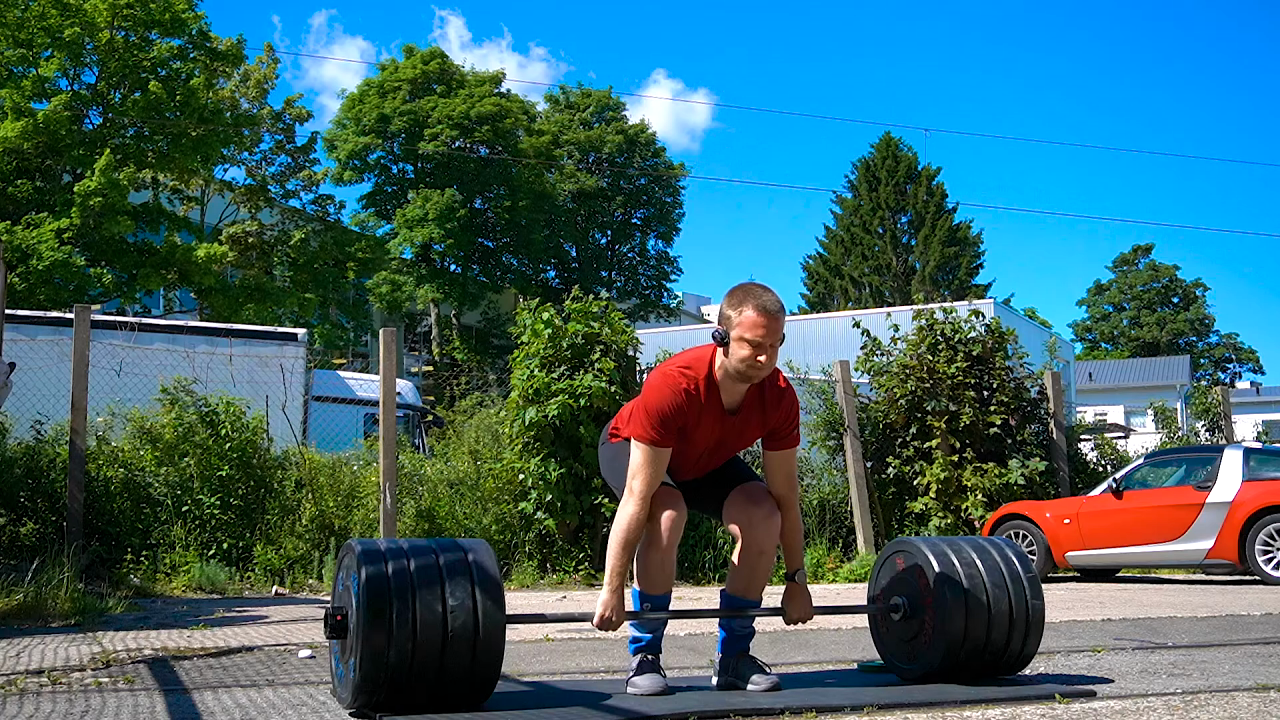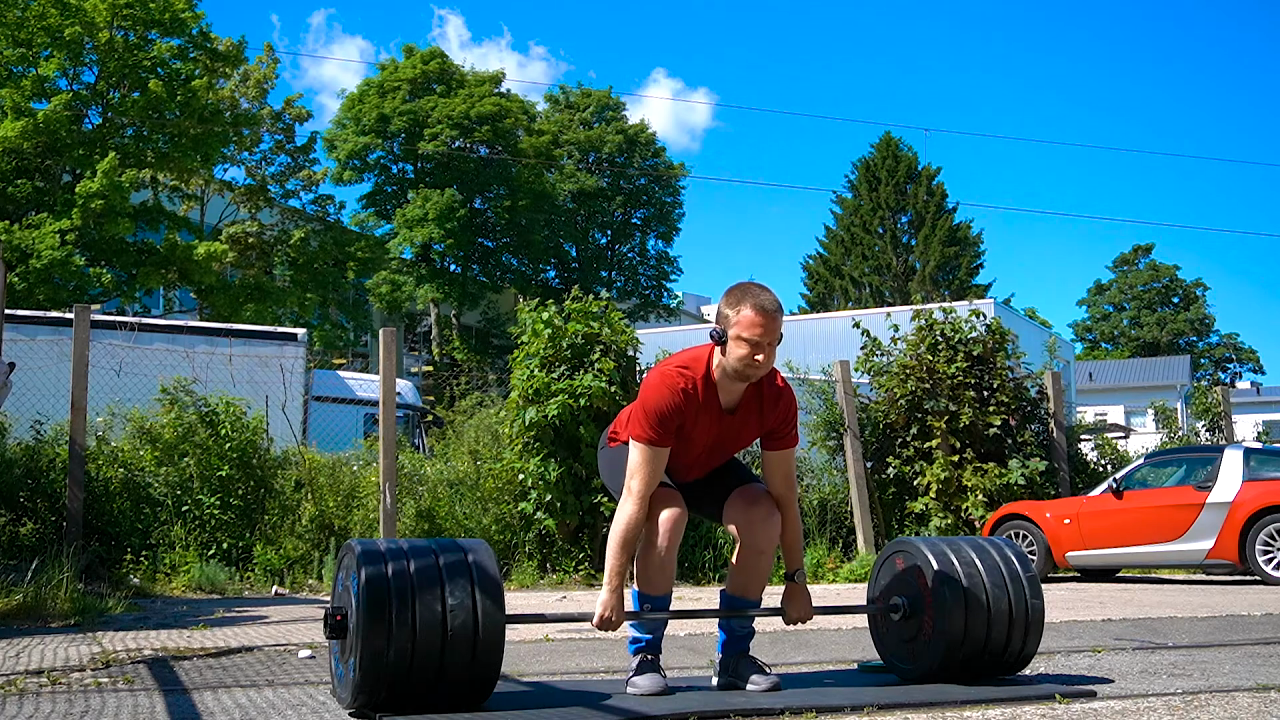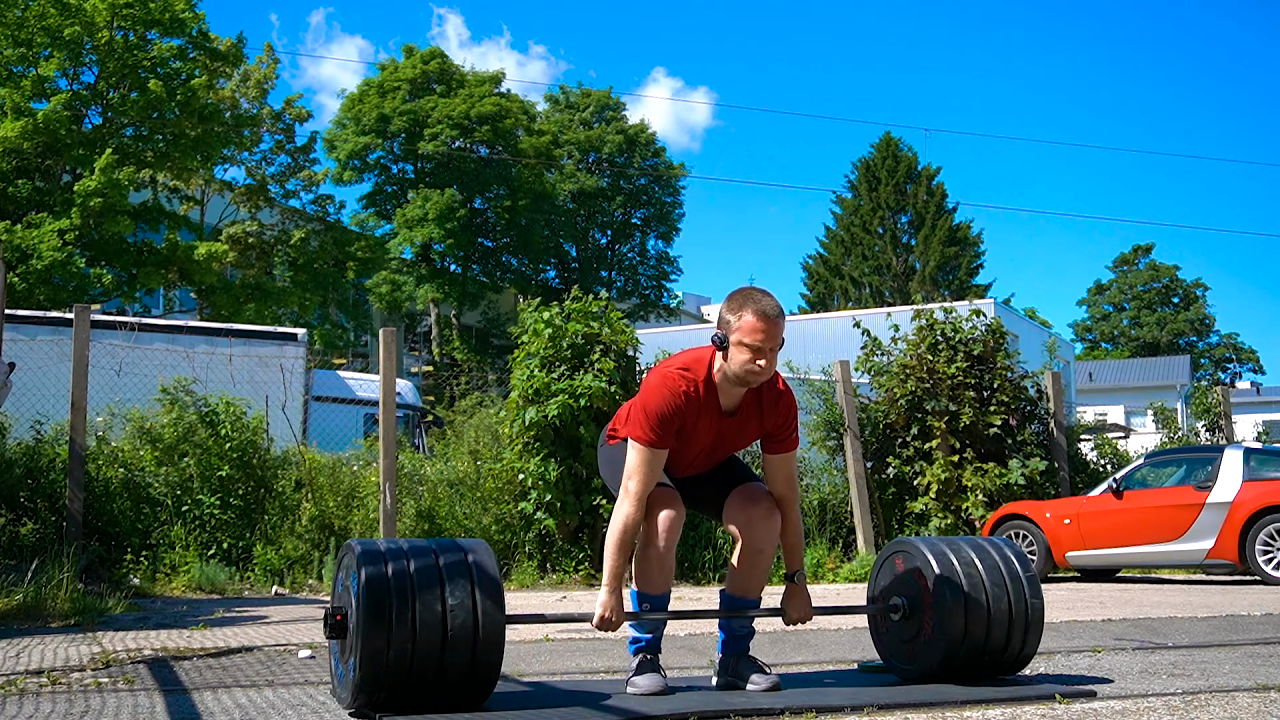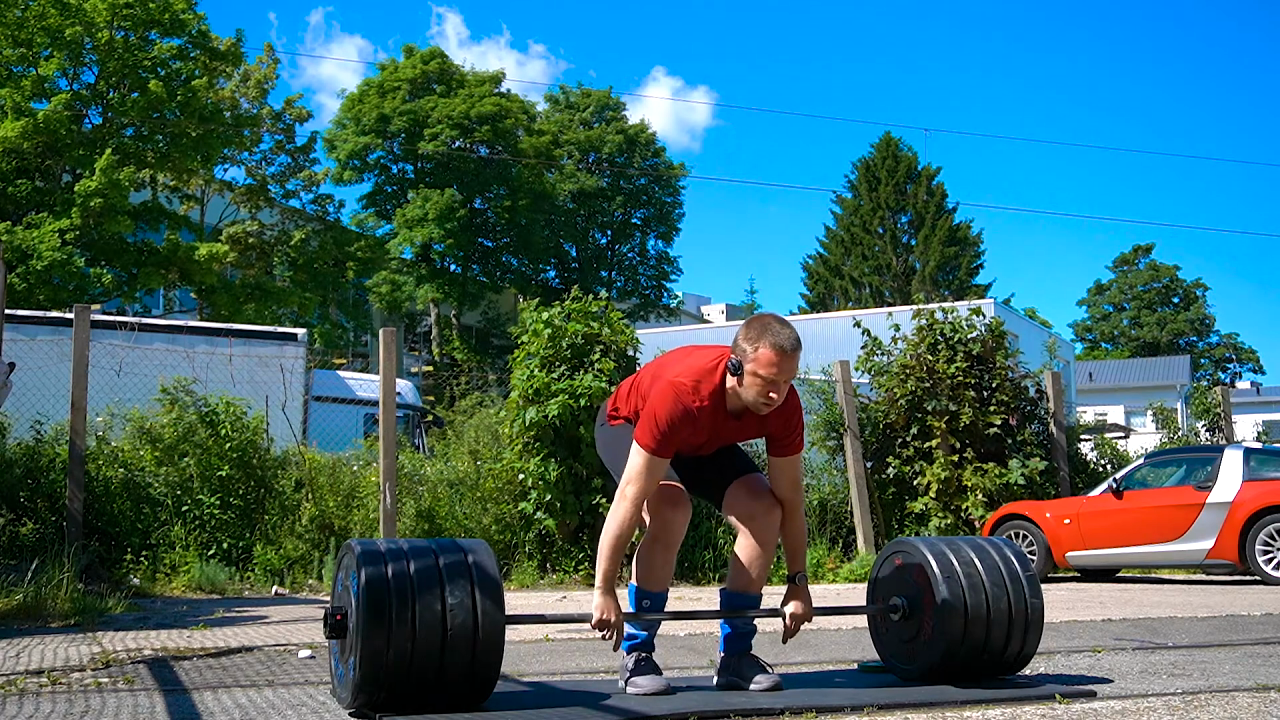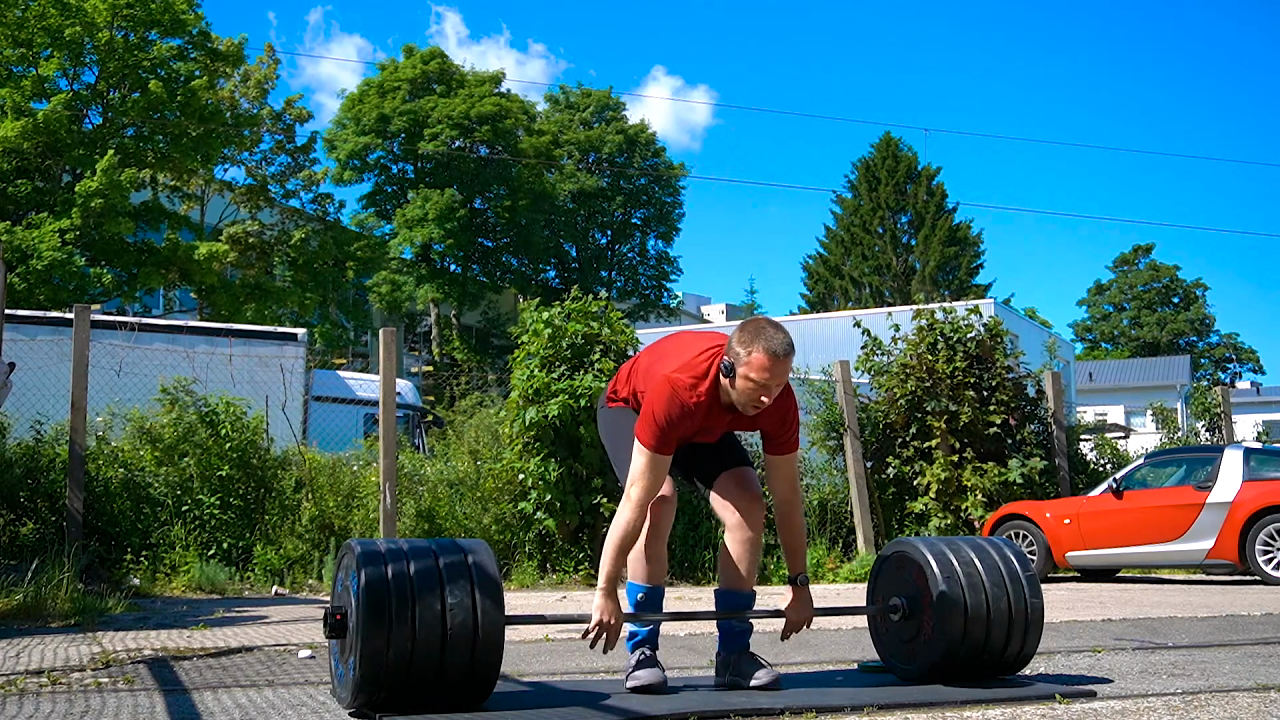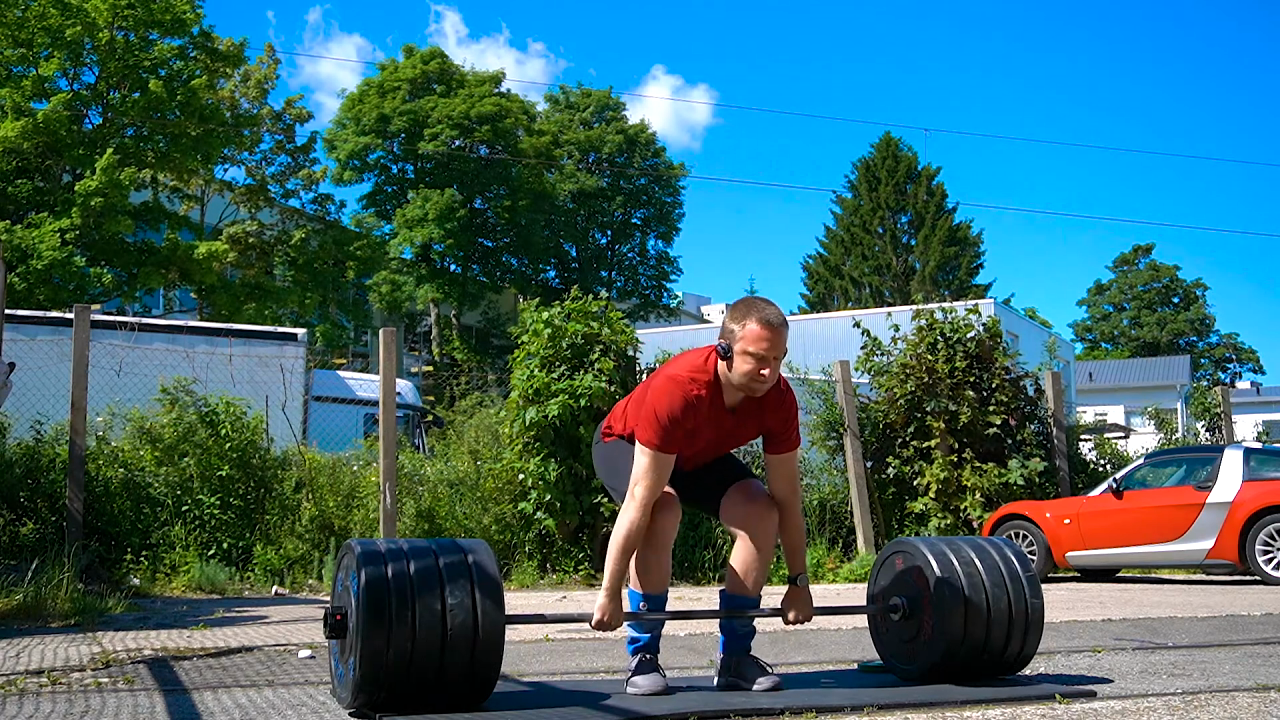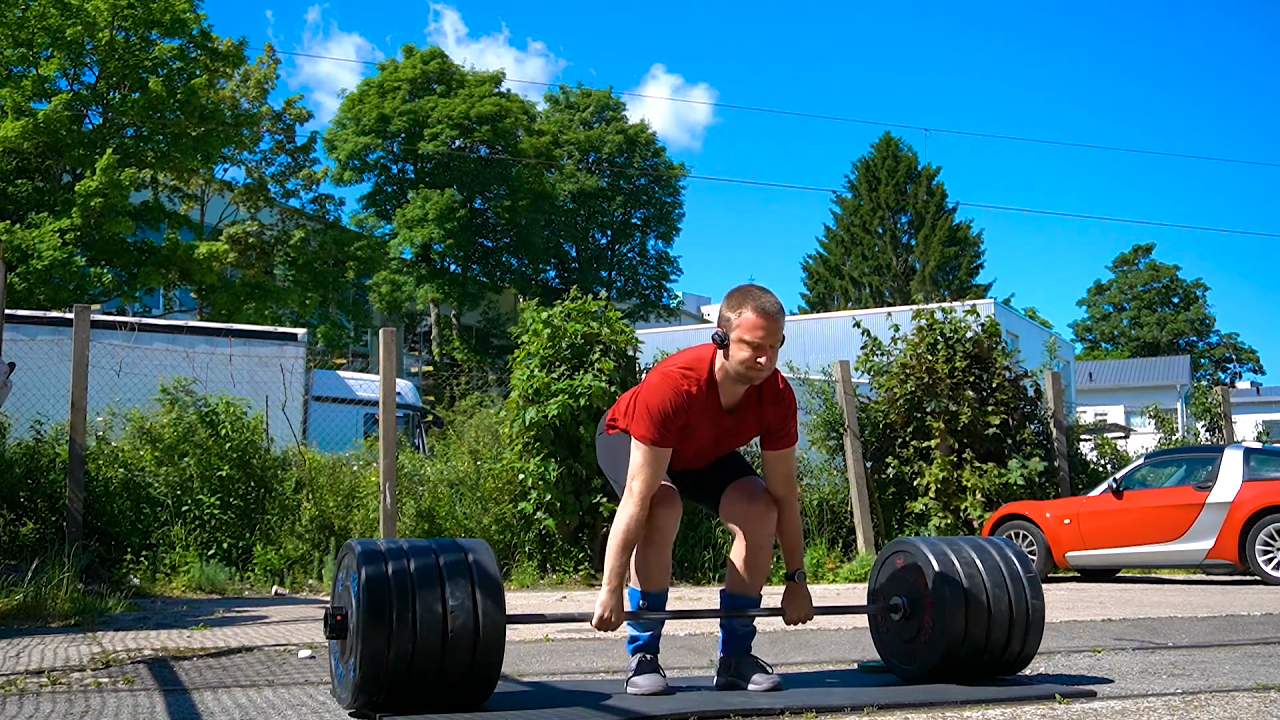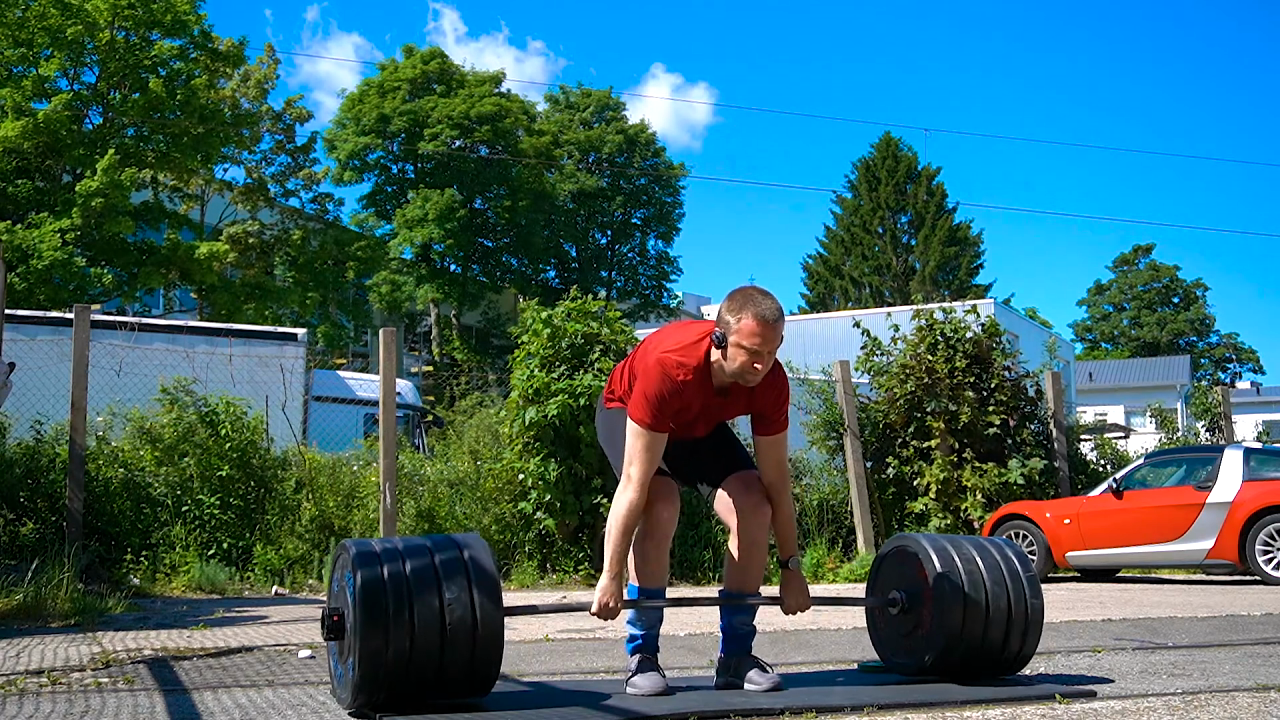
dt=0.5s
person 1, frame 1
left shoulder: (779, 397)
right shoulder: (673, 385)
left elbow: (785, 495)
right elbow: (638, 498)
left wrist: (796, 581)
right wrist: (612, 591)
left hip: (709, 460)
right hip: (631, 446)
left knee: (764, 519)
right knee: (668, 515)
left ankle: (733, 655)
right ankle: (645, 655)
person 1, frame 2
left shoulder: (777, 396)
right shoulder: (670, 386)
left elbow: (784, 495)
right elbow: (636, 497)
left wrist: (795, 581)
right wrist: (611, 591)
left hip: (706, 461)
right hip: (631, 449)
left knee: (763, 520)
right knee: (667, 515)
left ankle: (734, 656)
right ankle: (644, 656)
person 1, frame 3
left shoulder: (778, 398)
right shoulder: (670, 386)
left elbow: (786, 496)
right elbow: (632, 498)
left wrist: (796, 582)
right wrist: (610, 591)
left hip: (707, 461)
right hip: (630, 447)
left knee: (763, 517)
right knee: (666, 514)
left ankle: (734, 656)
right ankle: (644, 656)
person 1, frame 4
left shoulder: (784, 405)
right shoulder: (679, 394)
left elbow: (790, 498)
right elbow: (629, 498)
left wrist: (797, 583)
right wrist: (603, 591)
left hip: (706, 441)
right hip: (630, 424)
left knee: (763, 512)
right knee: (670, 507)
left ankle: (735, 654)
right ankle: (638, 654)
person 1, frame 5
left shoulder: (778, 401)
right shoulder: (675, 389)
left elbow: (788, 497)
right elbow: (636, 498)
left wrist: (798, 583)
right wrist: (605, 593)
left hip: (707, 428)
right hip: (631, 407)
left knee: (748, 507)
right knee: (659, 501)
left ankle: (734, 651)
right ankle: (642, 650)
person 1, frame 6
left shoulder: (779, 399)
right shoulder: (677, 389)
left elbow: (787, 497)
right elbow: (641, 501)
left wrist: (798, 582)
right wrist: (609, 593)
left hip: (700, 457)
right hip: (625, 443)
left knee: (762, 515)
right knee: (663, 511)
left ankle: (734, 656)
right ankle: (643, 656)
person 1, frame 7
left shoulder: (777, 396)
right shoulder: (672, 384)
left elbow: (784, 494)
right elbow: (638, 497)
left wrist: (796, 580)
right wrist: (611, 589)
left hip: (705, 453)
right hip: (628, 438)
left knee: (760, 515)
right knee: (663, 509)
left ankle: (735, 655)
right ankle: (643, 654)
person 1, frame 8
left shoulder: (771, 381)
right shoulder: (667, 367)
left elbow: (776, 479)
right elbow: (634, 483)
left wrist: (791, 568)
right wrist: (610, 575)
left hip: (701, 424)
right hip: (627, 411)
left knee: (754, 511)
right knee: (660, 506)
left ankle: (735, 655)
right ankle: (641, 656)
